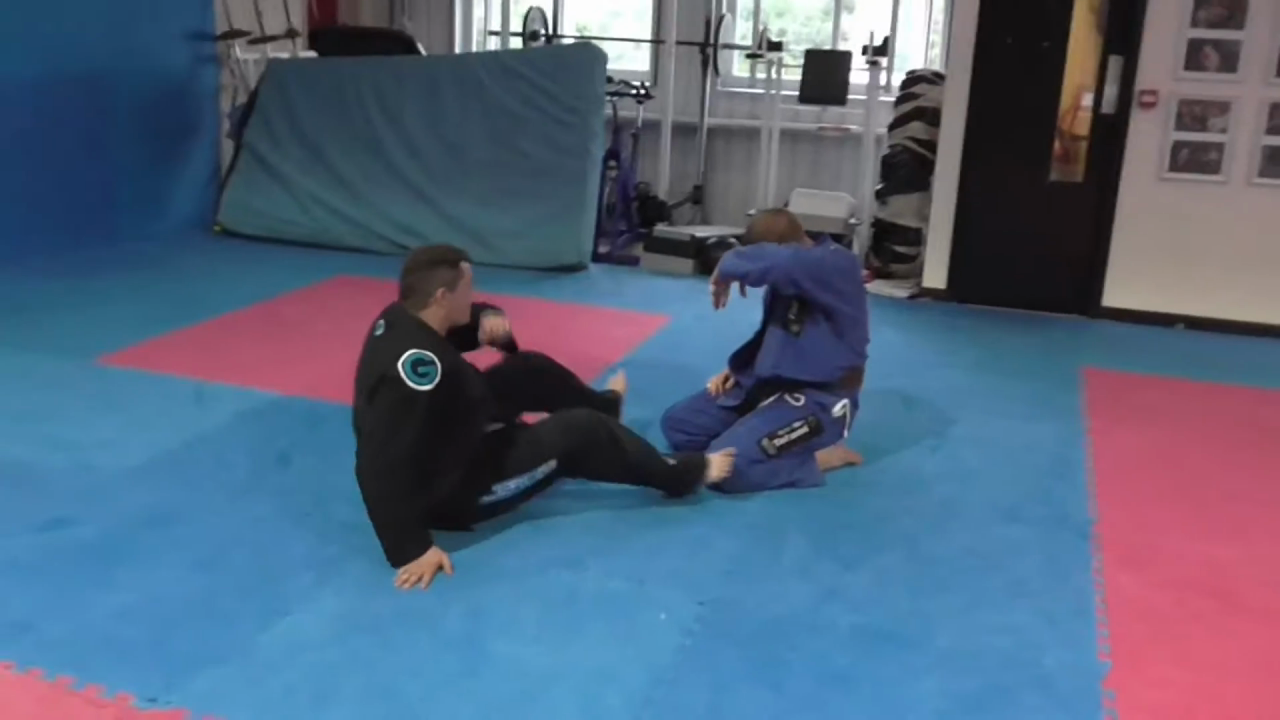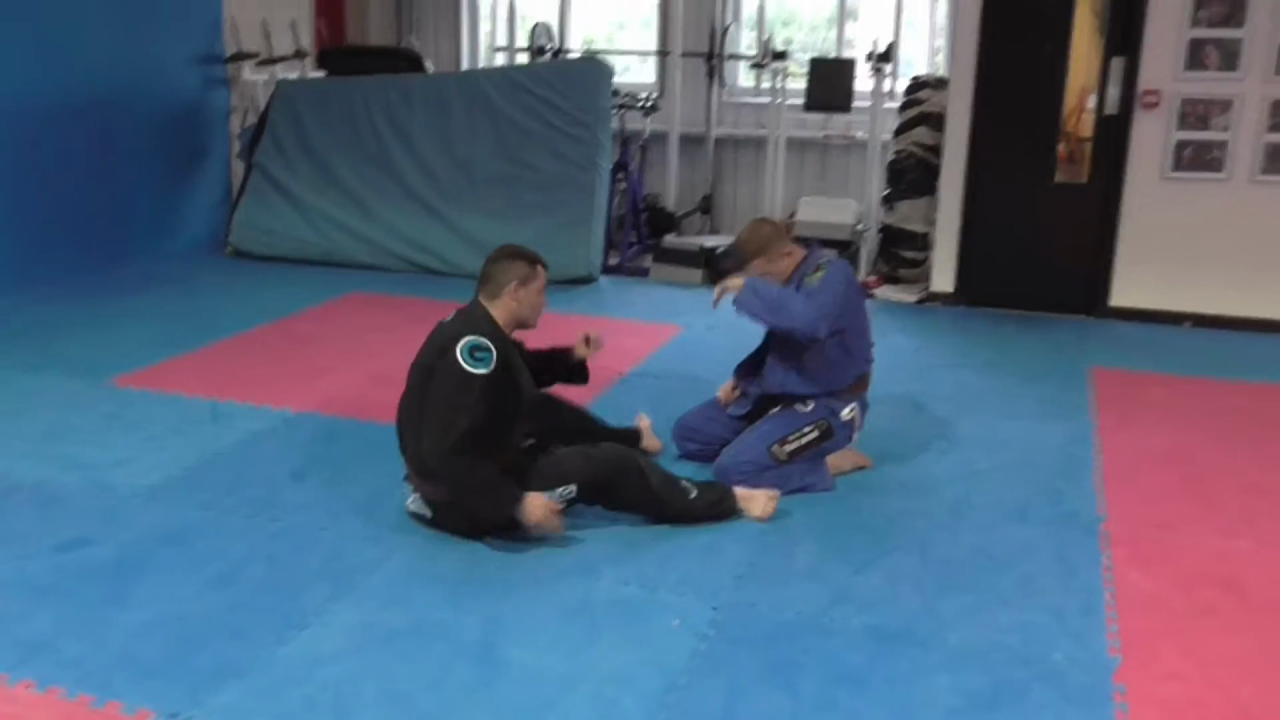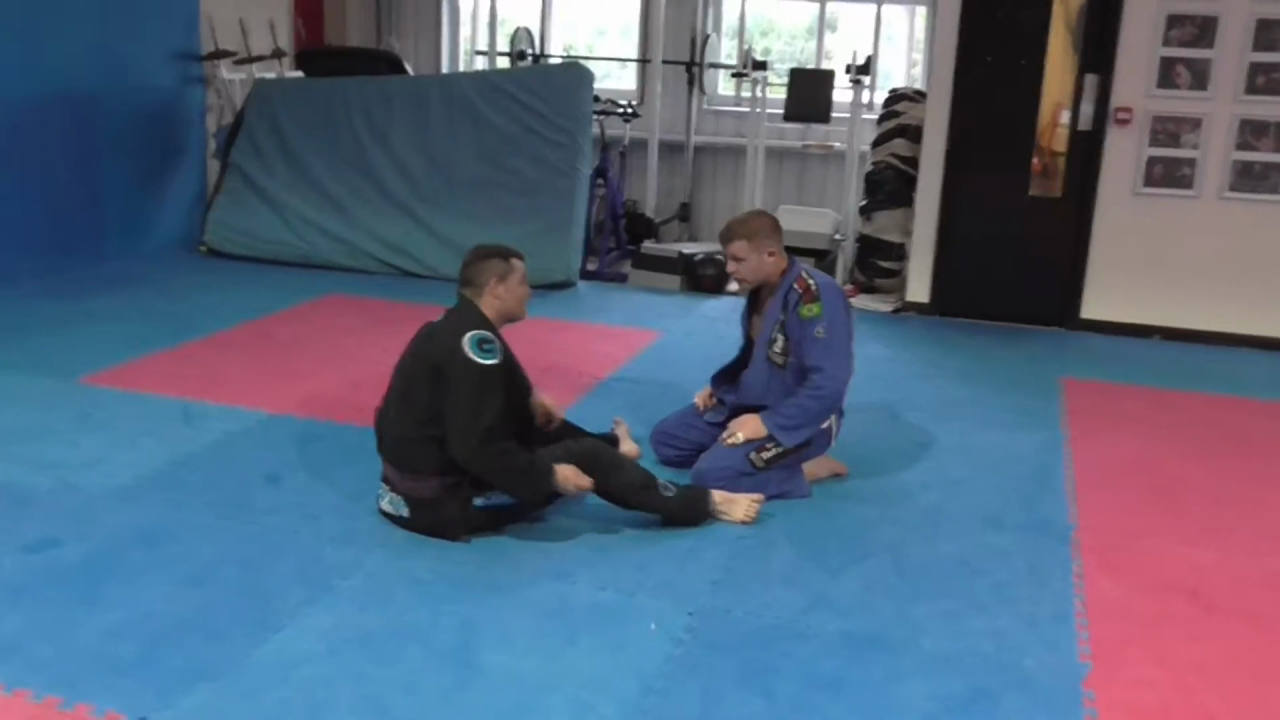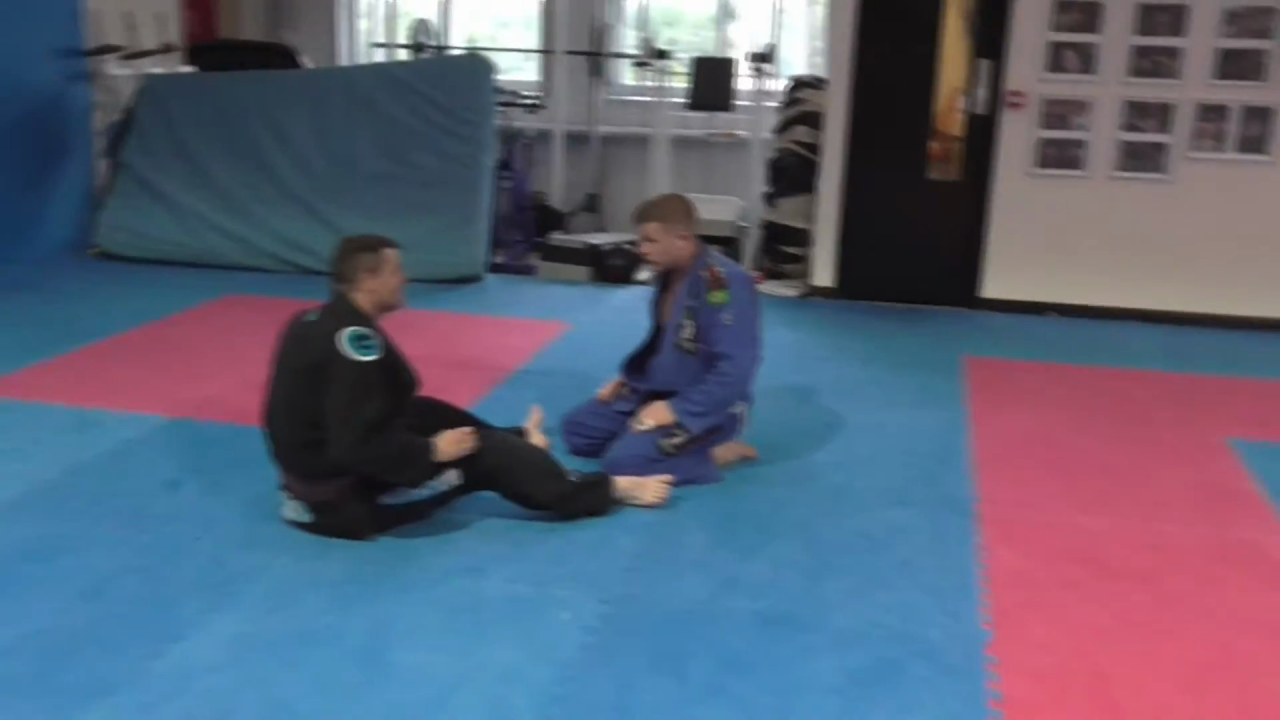
dt=0.5s
person 1, frame 1
left shoulder: (401, 318)
right shoulder: (418, 363)
left elbow: (460, 334)
right elbow: (381, 469)
left wrist: (494, 327)
right wrist: (412, 548)
left hip: (444, 441)
right hip: (449, 488)
left knee: (526, 368)
right knee: (581, 433)
left ankle: (606, 404)
right ankle: (688, 473)
person 1, frame 2
left shoulder: (473, 322)
right shoulder: (476, 350)
left elbow: (517, 374)
right elbow: (447, 453)
left wrist: (571, 358)
right wrist: (516, 503)
left hip: (467, 469)
right hip: (460, 496)
left knee: (546, 411)
right knee: (607, 465)
left ankle: (633, 439)
right ankle: (727, 501)
person 1, frame 3
left shoulder: (451, 325)
right shoulder: (476, 343)
right elbow: (478, 448)
left wrist: (528, 403)
right wrist: (550, 475)
left hip: (416, 473)
right hip: (445, 498)
left knee: (528, 422)
right knee: (586, 459)
left ankle: (609, 447)
right ankle: (701, 504)
person 1, frame 4
left shoulder: (313, 322)
right shoulder: (355, 340)
right elbow: (359, 447)
right wrist: (431, 450)
left hip: (310, 477)
right hip: (345, 497)
left knee: (426, 413)
right knee: (484, 454)
left ankle: (517, 440)
right ankle: (608, 491)
person 2, frame 1
left shoulder: (838, 266)
right shoulder: (787, 277)
left elbow: (780, 262)
left wrist: (730, 263)
right wrist: (738, 368)
left hip: (818, 401)
right hip: (770, 384)
right knee: (677, 424)
left ankle: (820, 456)
right ankle: (783, 444)
person 2, frame 2
left shoulder: (833, 276)
right shoulder: (787, 277)
left elbow: (807, 318)
left wrist: (748, 288)
right wrist: (744, 376)
left hip: (826, 406)
right hip: (779, 393)
left knee: (734, 469)
right knee: (688, 433)
left ankle: (832, 461)
right ankle: (791, 450)
person 2, frame 3
left shoulder: (818, 296)
right shoulder: (761, 289)
left elbow: (829, 383)
left wrist: (770, 423)
right wrist: (719, 385)
left hip: (796, 421)
left knee: (711, 475)
right knee: (665, 438)
left ankle: (807, 468)
right ankle: (768, 456)
person 2, frame 4
left shoulder: (726, 283)
right shoulder: (671, 275)
left elbow: (735, 372)
left wrist: (678, 409)
right wrist: (628, 376)
left hip: (705, 408)
right hip: (659, 391)
left knee: (623, 462)
right knee: (576, 428)
left ankle: (718, 453)
right ankle: (682, 443)
